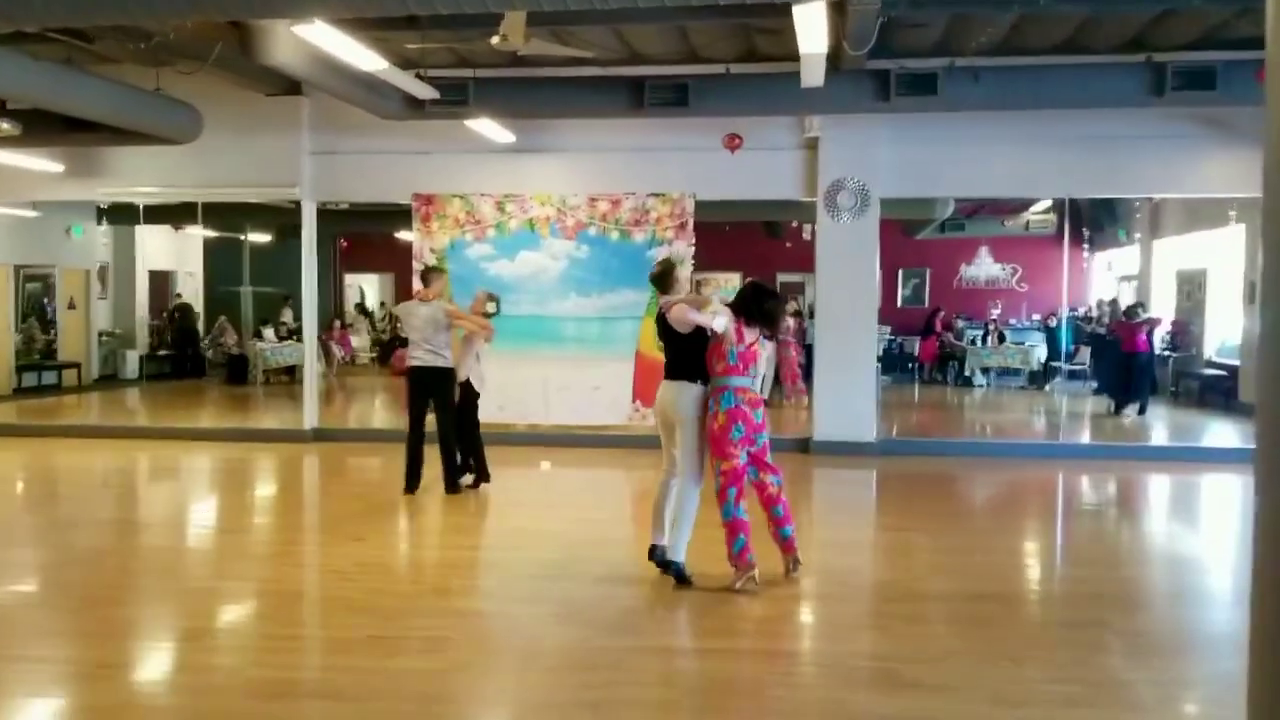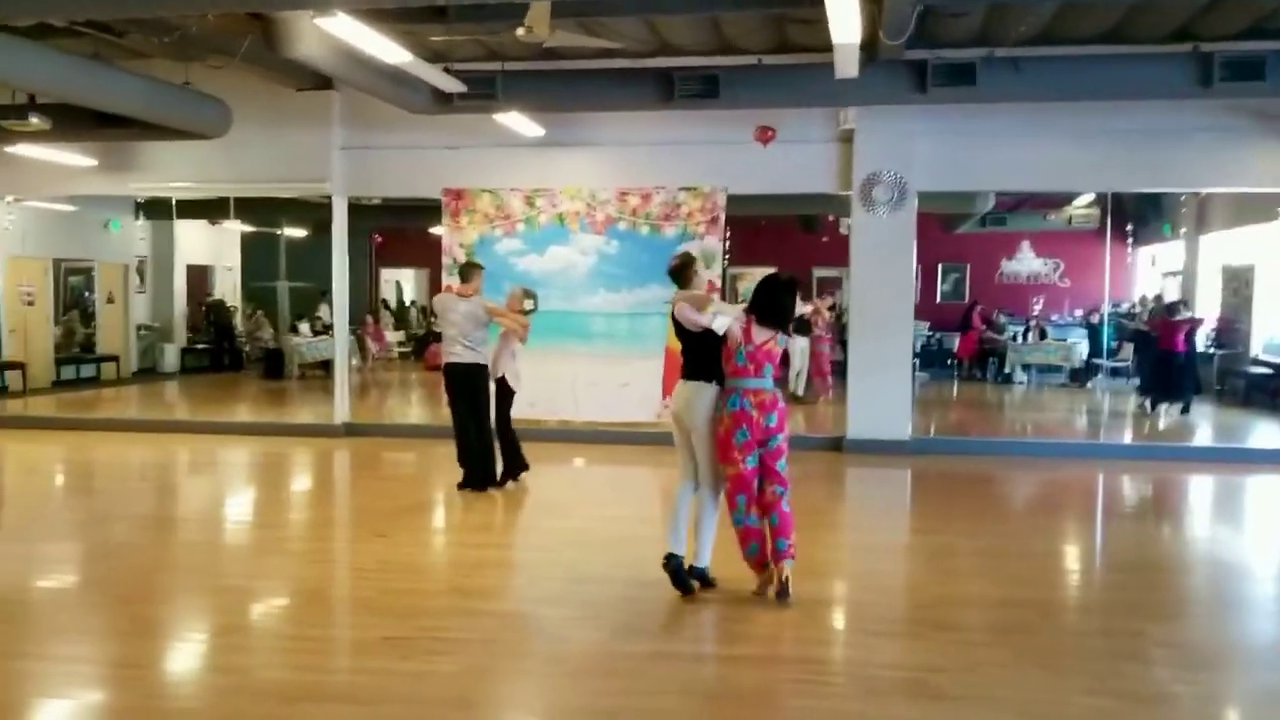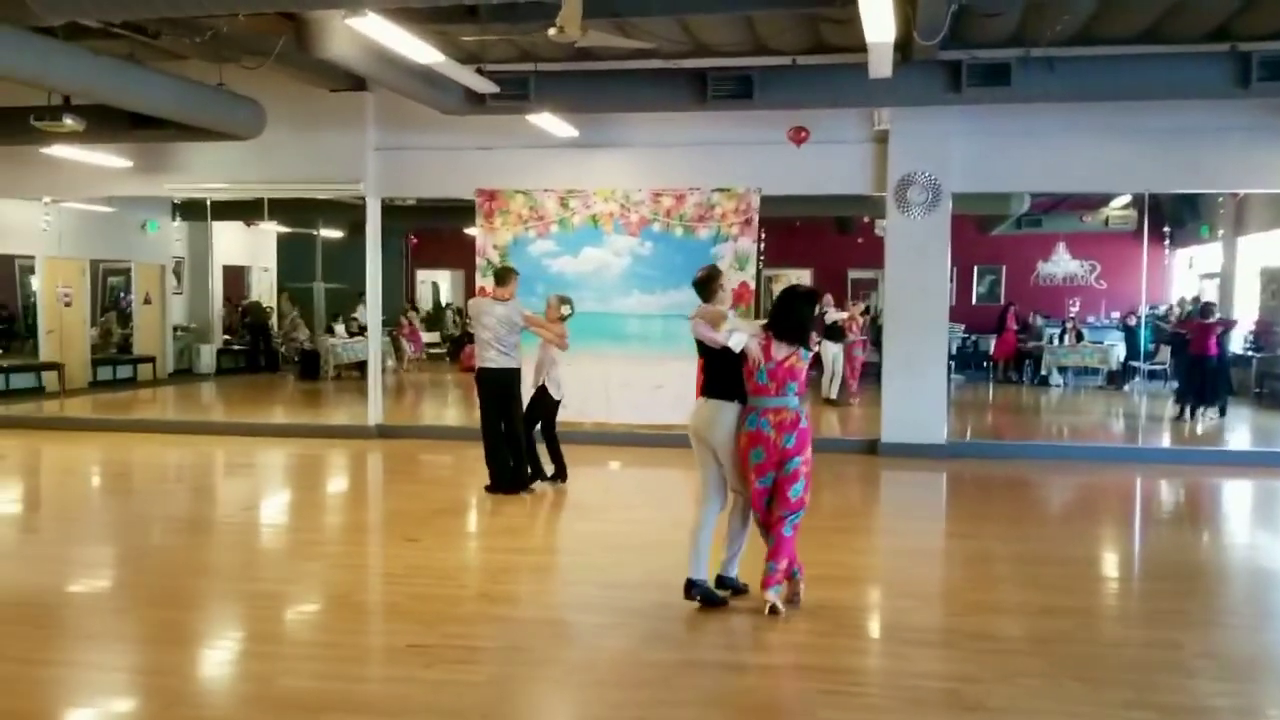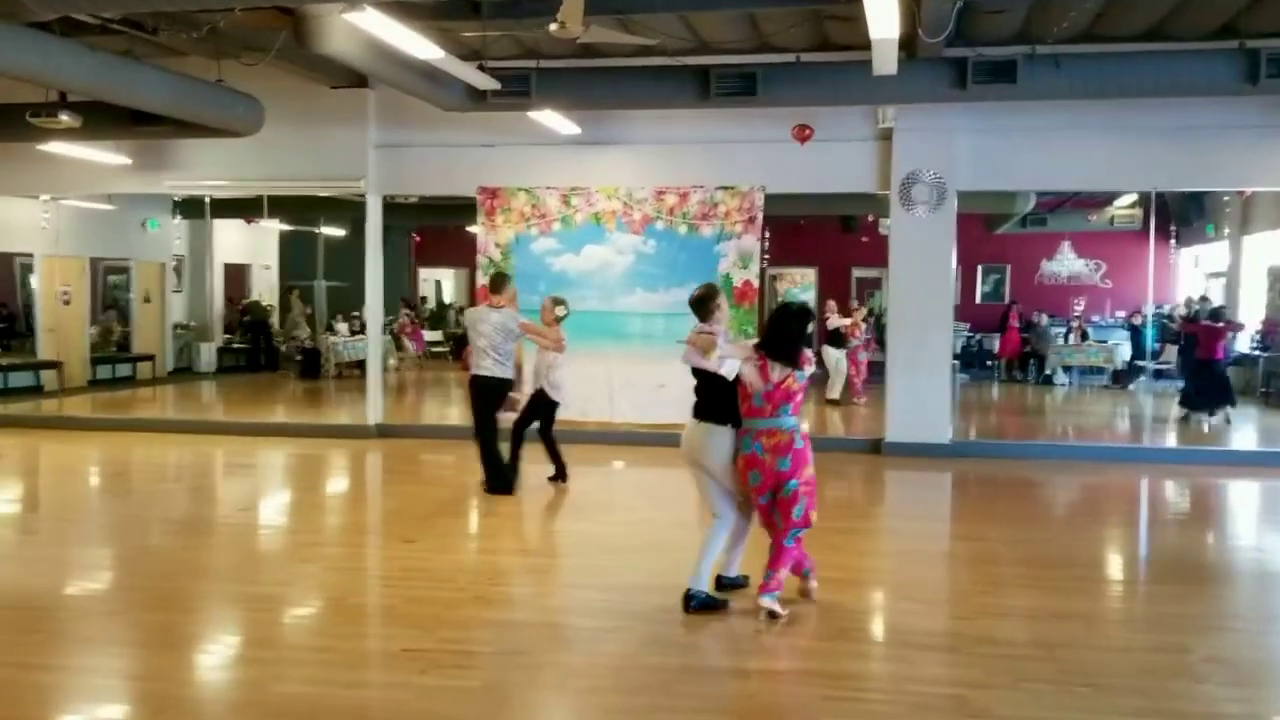
dt=0.3s
person 1, frame 1
left shoulder: (664, 315)
right shoulder: (681, 311)
right elbow: (697, 308)
right wrist: (716, 320)
left hip: (667, 392)
right hip: (689, 394)
left knee: (672, 470)
right knee: (691, 477)
left ankle: (660, 544)
right ankle: (676, 558)
person 1, frame 2
left shoulder: (685, 307)
right shoulder: (691, 307)
right elbow: (687, 308)
right wrist: (720, 320)
left hip: (684, 394)
right hip: (705, 395)
left knee: (689, 480)
right knee: (710, 483)
left ankle: (675, 554)
right ankle: (700, 564)
person 1, frame 3
left shoulder: (712, 321)
right shoulder: (717, 322)
right elbow: (701, 325)
right wrist: (742, 336)
left hip: (703, 413)
right hip: (726, 414)
left knee: (712, 500)
right knee: (745, 496)
left ankle: (697, 579)
right ankle: (728, 574)
person 1, frame 4
left shoulder: (707, 340)
right shoulder: (712, 342)
right elbow: (694, 351)
right wrist: (737, 361)
left hip: (695, 435)
right hip: (718, 437)
left knee: (724, 514)
right knee: (749, 501)
left ankle: (697, 589)
right ankle: (727, 574)
person 2, frame 1
left shoulder: (728, 322)
right shoulder: (756, 334)
left hip: (727, 407)
right hip: (753, 407)
left knee: (731, 486)
right knee: (768, 479)
left ankle: (745, 565)
right ankle: (790, 550)
person 2, frame 2
left shoulder: (738, 321)
right shoulder: (780, 335)
left hip: (737, 411)
right hip: (772, 410)
left knee: (742, 494)
right knee: (776, 491)
left ankle: (764, 569)
right ankle: (784, 564)
person 2, frame 3
left shoulder: (757, 336)
right shoulder: (807, 347)
left hip: (757, 429)
right hip: (794, 429)
left knee: (765, 514)
right knee: (787, 513)
left ankle: (793, 576)
right ankle: (772, 586)
person 2, frame 4
left shoulder: (751, 358)
right shoulder: (804, 364)
left hip: (754, 449)
right hip: (791, 448)
left knee: (775, 523)
right knee: (791, 525)
left ankle: (805, 573)
right ankle: (769, 592)
person 3, frame 1
left shoulder: (405, 309)
right shoulder: (443, 309)
right elbow: (481, 324)
right wrist: (485, 328)
left hip: (416, 371)
right hip: (442, 372)
left knee: (415, 426)
right knee: (447, 425)
left ankle: (412, 480)
right ankle: (451, 481)
person 3, frame 2
left shoulder: (441, 301)
right shoulder: (482, 306)
right elbow: (516, 320)
right wrist: (522, 327)
left hip: (453, 368)
right hip: (478, 368)
left knee: (462, 421)
right knee: (482, 422)
left ankle: (472, 475)
right ankle: (485, 477)
person 3, frame 3
left shoulder: (475, 305)
right shoulder: (517, 311)
right elbow: (552, 329)
right wrist: (559, 336)
left hip: (487, 372)
right hip: (511, 373)
left knee: (492, 427)
right knee: (514, 427)
left ankle: (501, 481)
right ankle: (519, 480)
person 3, frame 4
left shoulder: (471, 315)
right shoulder: (513, 318)
right elbow: (545, 334)
right wrist: (556, 342)
left hip: (481, 378)
right hip: (504, 379)
left knee: (484, 430)
right knee: (489, 426)
left ankle: (501, 482)
right ankle: (499, 477)
person 4, frame 1
left shoulder: (481, 327)
right shoulder: (475, 327)
left hip: (470, 380)
right hip: (466, 380)
left knee: (470, 426)
right knee: (462, 424)
left ankle: (481, 472)
right ankle: (466, 464)
person 4, frame 2
left shoulder: (520, 324)
right shoulder: (514, 324)
left elbow: (513, 327)
left hip: (506, 377)
right hip: (504, 377)
left knee: (502, 424)
right knee: (504, 424)
left ankle: (510, 469)
right ankle: (518, 464)
person 4, frame 3
left shoulder: (560, 332)
right shoulder: (553, 333)
left elbow: (551, 338)
left hip: (548, 387)
right hip: (549, 387)
left knee: (526, 427)
right knee: (548, 430)
left ankle: (537, 471)
right ankle: (560, 471)
person 4, frame 4
left shoulder: (557, 335)
left elbow: (546, 344)
left hip: (548, 389)
right hip: (546, 389)
left knee: (519, 427)
right knee: (545, 432)
